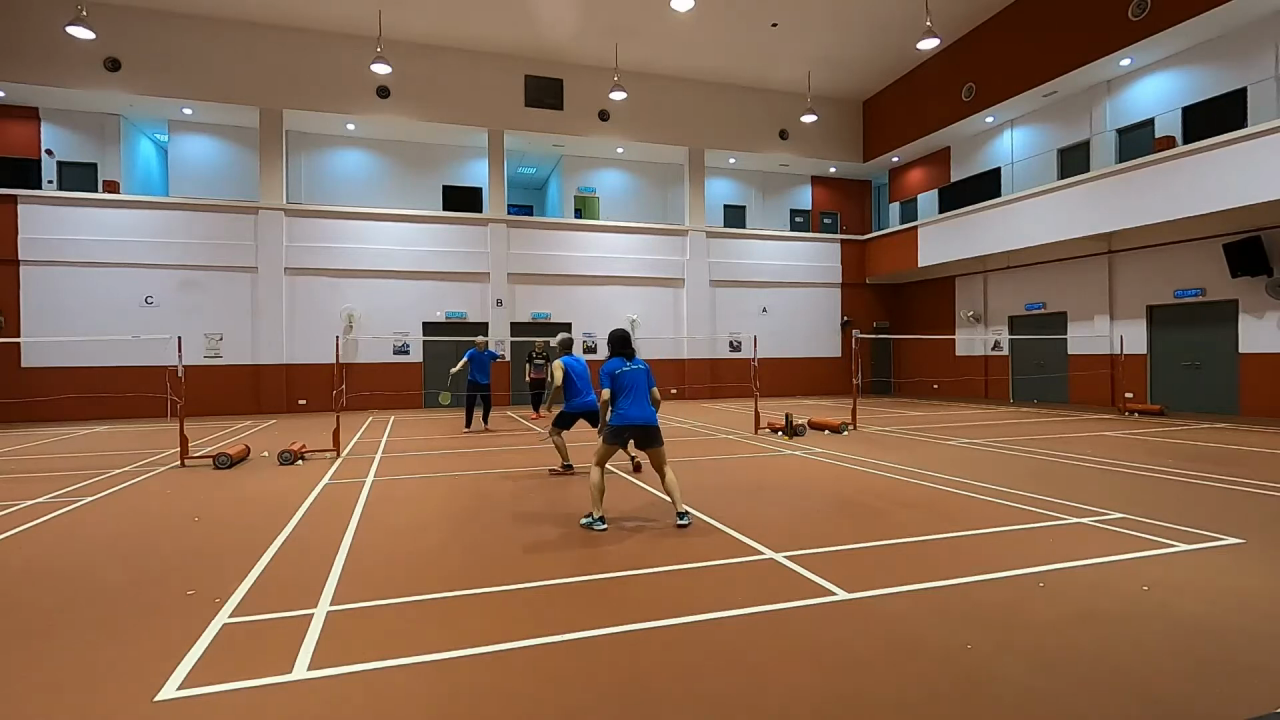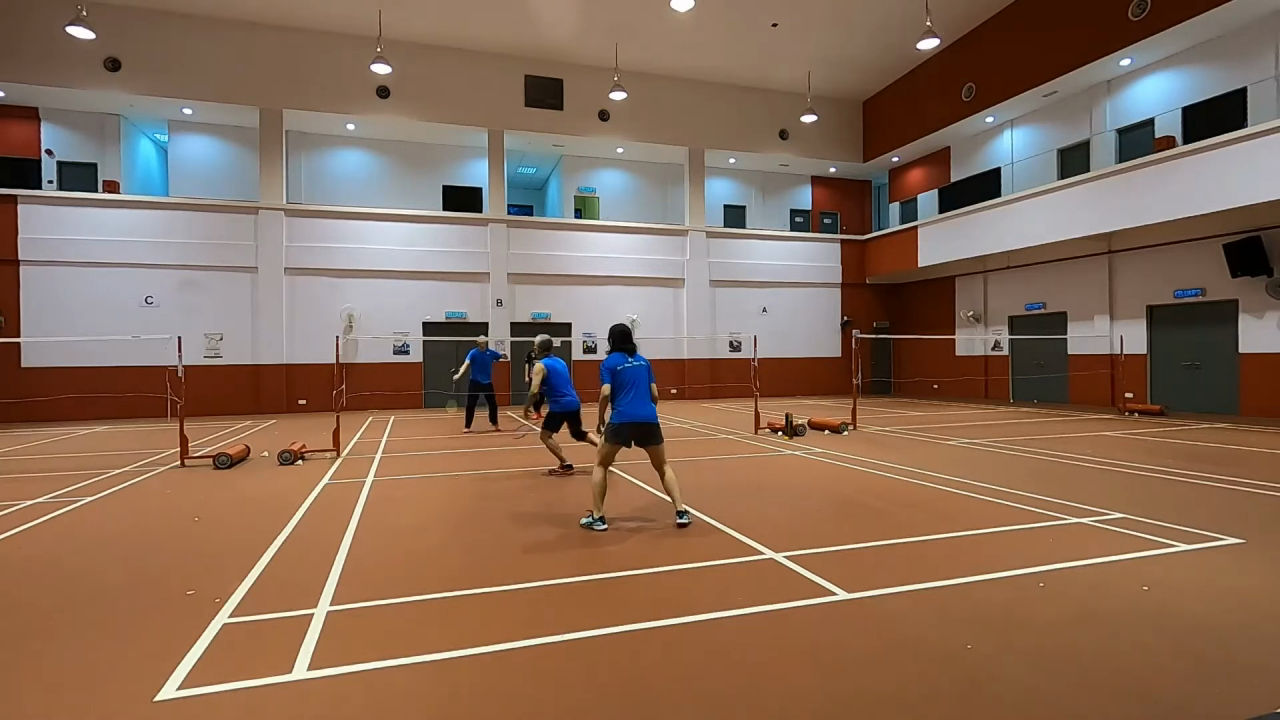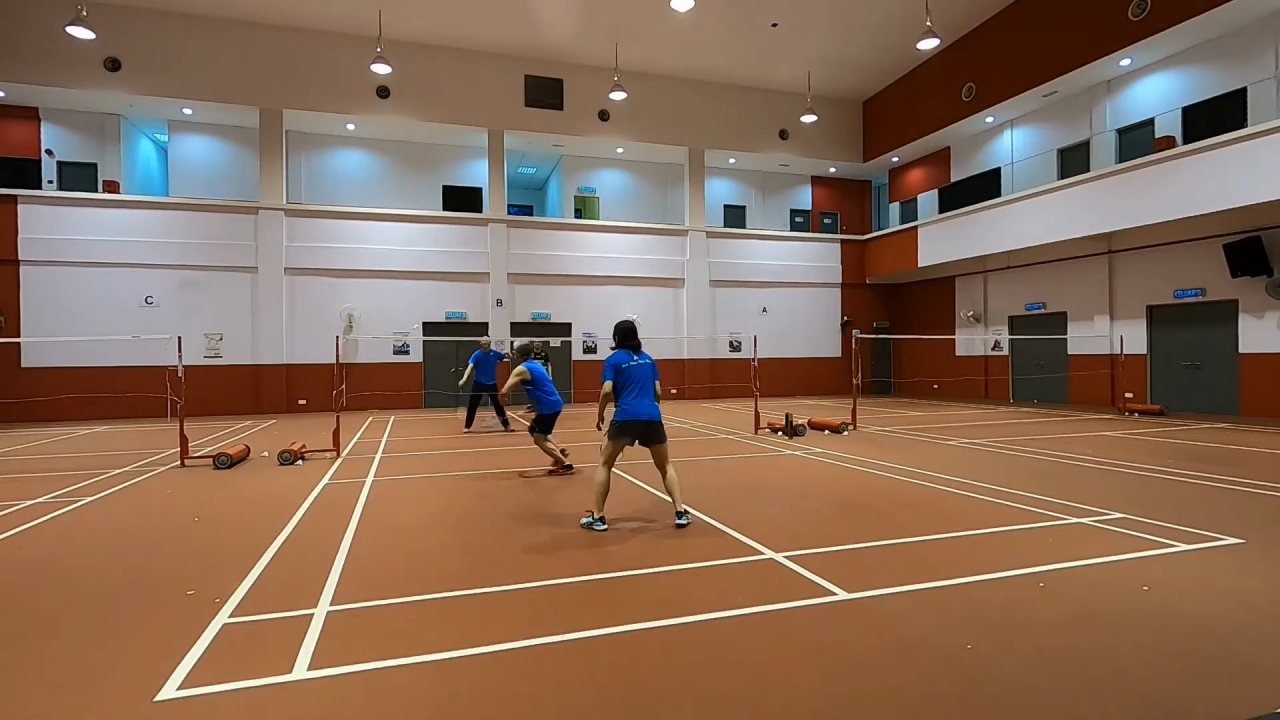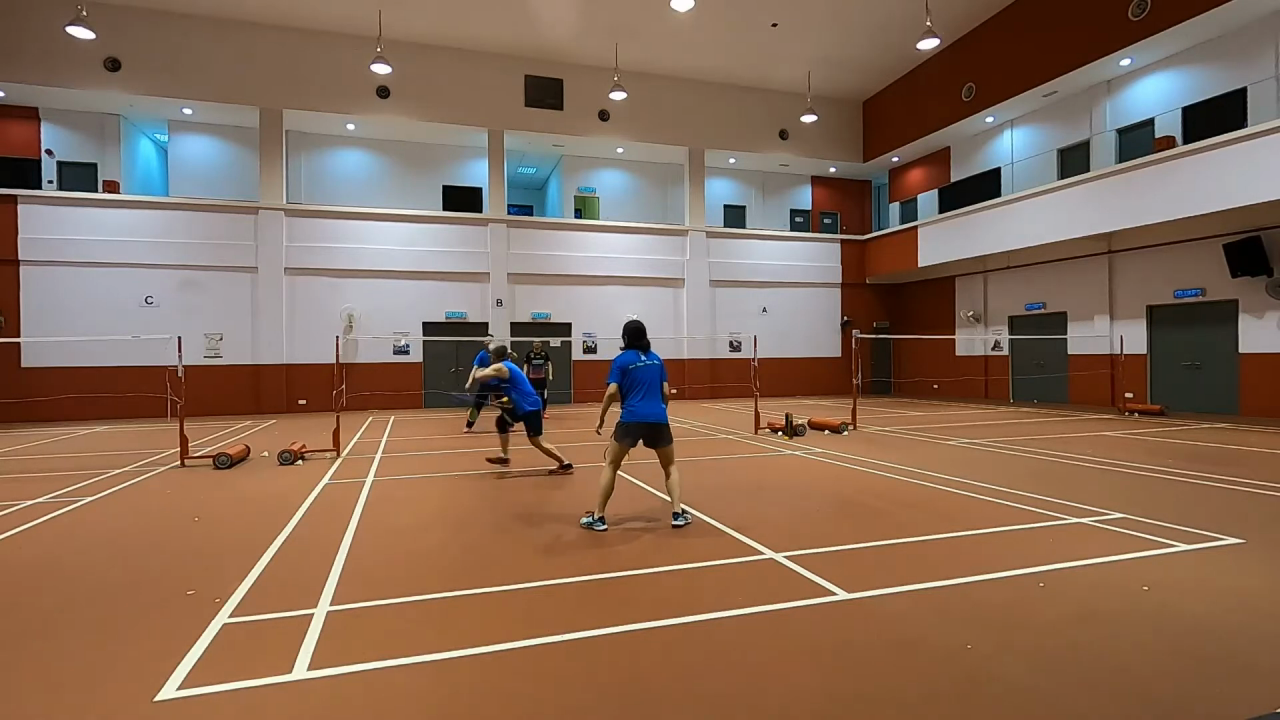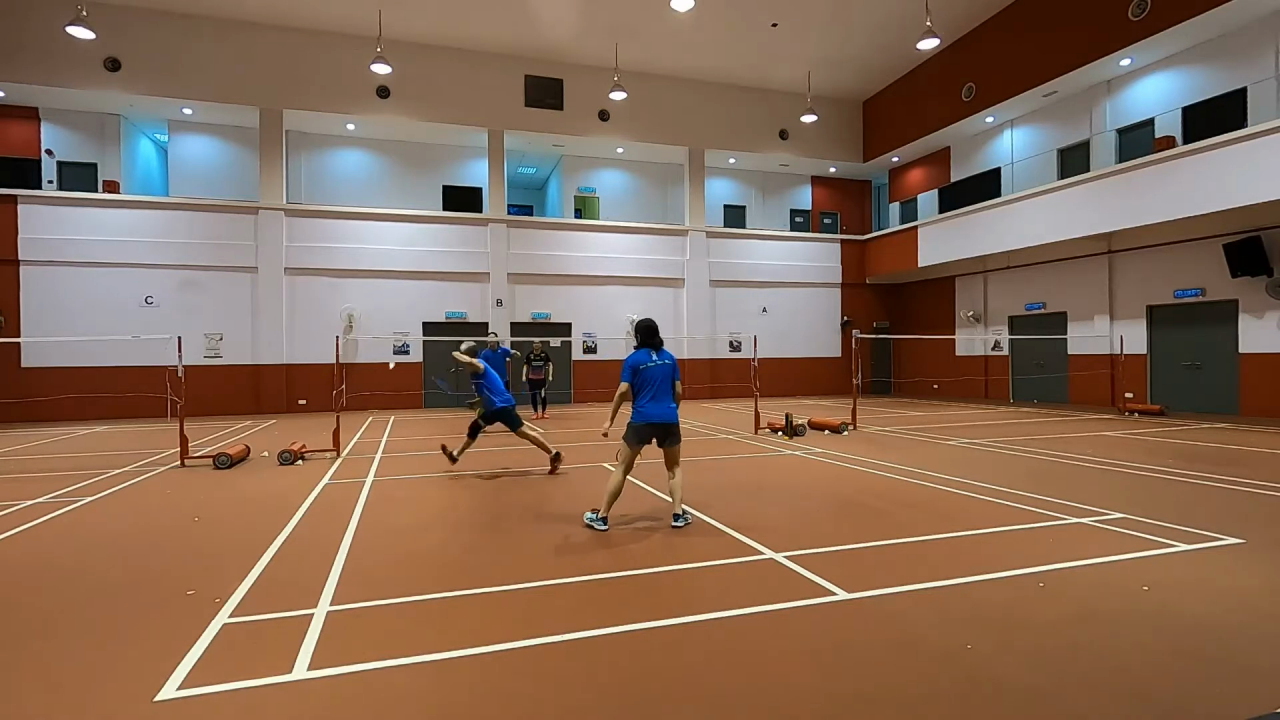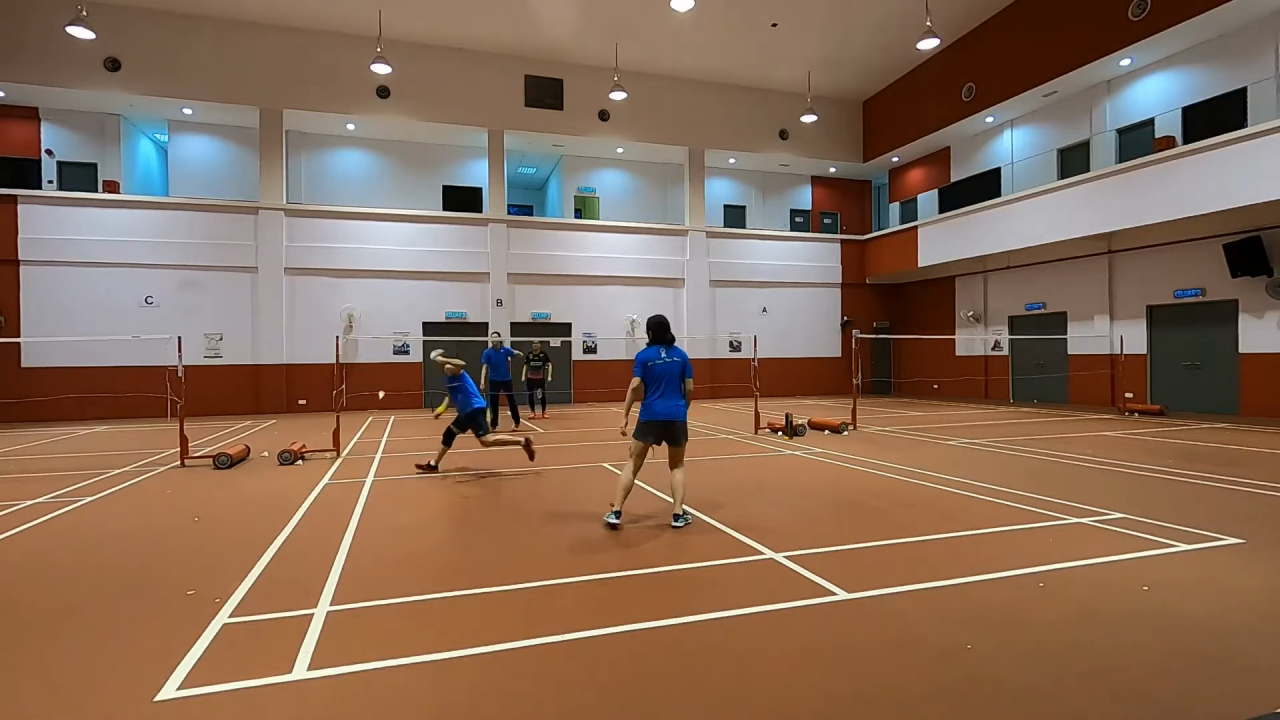
dt=0.1s
person 1, frame 1
left shoulder: (608, 367)
right shoulder: (642, 365)
left elbow: (605, 398)
right elbow: (657, 398)
left wrist: (603, 422)
left hip: (621, 422)
right hip: (648, 421)
left knee: (597, 465)
right knee: (663, 468)
left ankle: (597, 517)
right ankle: (681, 513)
person 1, frame 2
left shoulder: (609, 363)
right shoulder: (643, 361)
left elbow: (605, 394)
right elbow: (654, 394)
left wrist: (600, 419)
left hip: (621, 420)
right hip: (649, 419)
left knee: (601, 465)
right knee: (663, 467)
left ankle: (597, 517)
right ankle: (681, 511)
person 1, frame 3
left shoulder: (614, 359)
right shoulder: (648, 359)
left elbow: (607, 391)
right elbow: (658, 391)
left wrist: (600, 415)
left hip: (625, 418)
right hip: (652, 417)
left knee: (605, 465)
right knee: (665, 466)
left ankle: (598, 517)
right ankle: (680, 512)
person 1, frame 4
left shoulder: (621, 360)
right shoulder: (657, 359)
left elbow: (611, 392)
right elbow: (666, 392)
left wrist: (601, 418)
left hip: (632, 419)
right hip: (658, 418)
left knee: (611, 466)
right knee: (670, 467)
left ankle: (598, 517)
right ankle: (678, 513)
person 1, frame 5
left shoulder: (633, 359)
right shoulder: (670, 358)
left elbow: (623, 391)
right elbow: (679, 391)
left wrist: (610, 420)
left hip: (642, 419)
right hip: (669, 419)
left knee: (622, 469)
right knee: (674, 468)
left ankle: (601, 516)
right ankle: (678, 514)
person 1, frame 6
left shoulder: (643, 355)
right shoulder: (681, 355)
left elbow: (635, 386)
right elbow: (690, 389)
left wrist: (625, 417)
right wrist: (682, 410)
left hip: (649, 416)
right hip: (676, 417)
left knee: (633, 464)
right knee: (677, 466)
left ankle: (616, 511)
right ankle: (678, 514)
